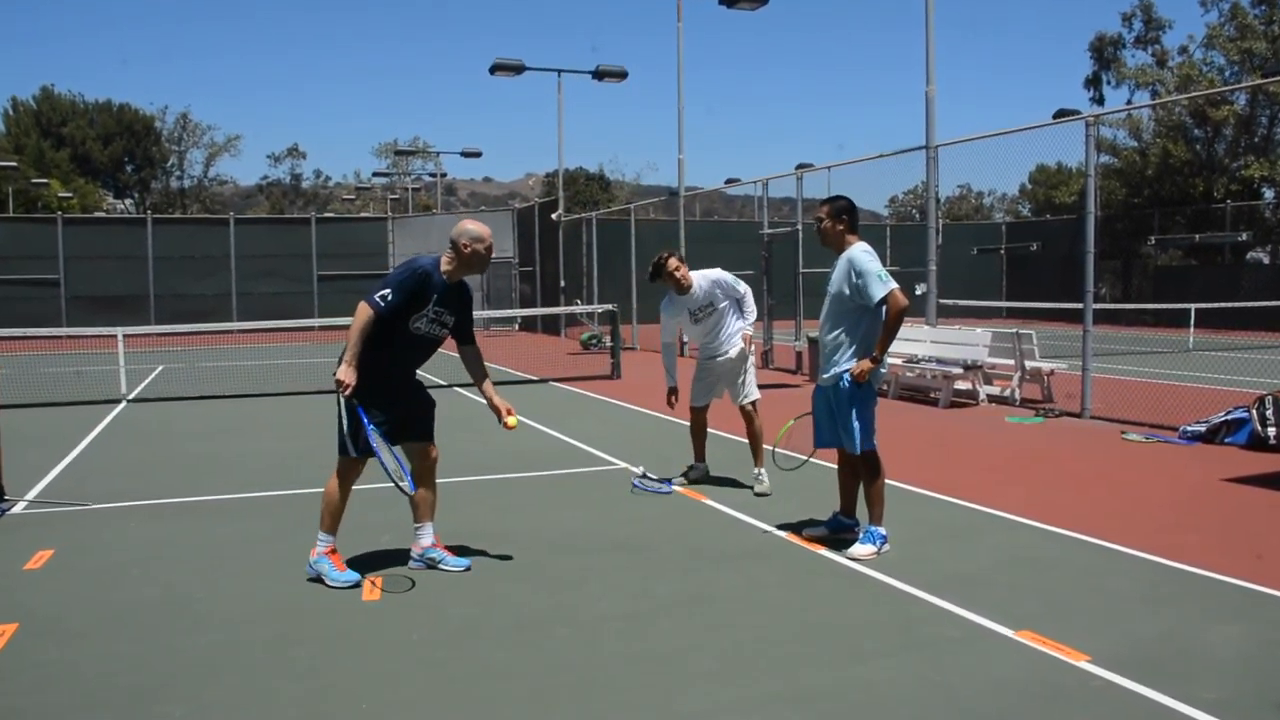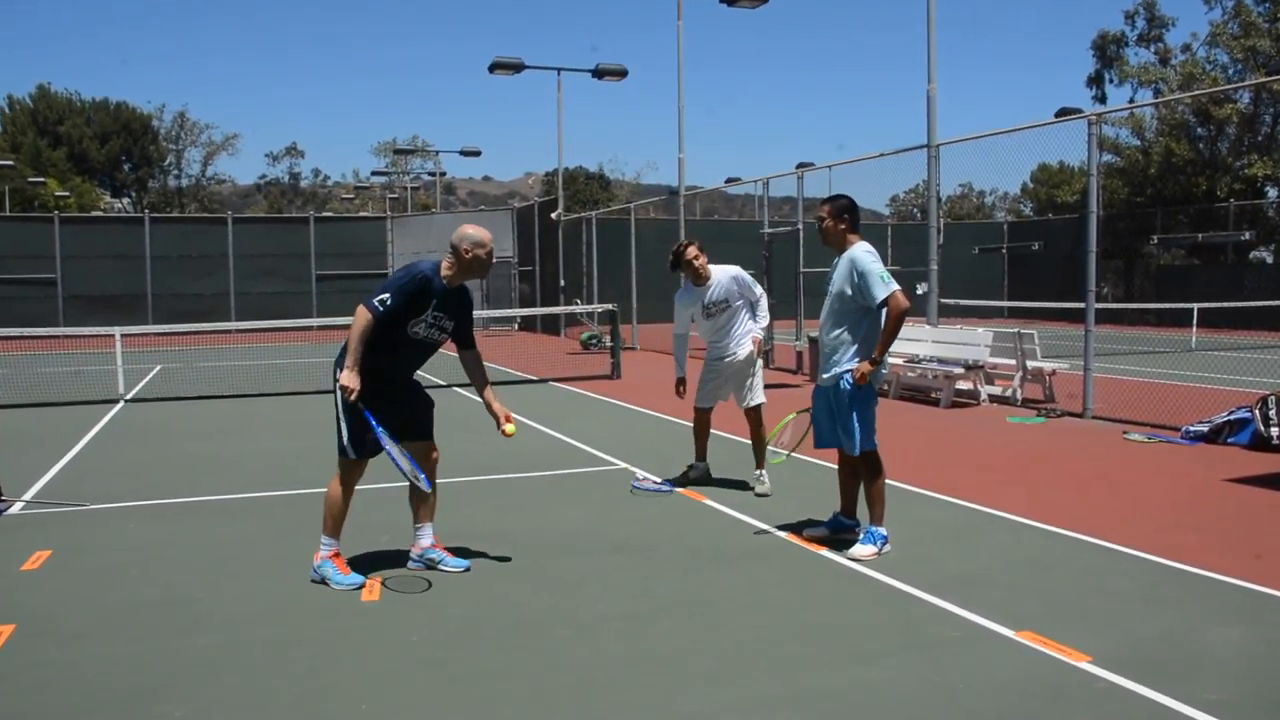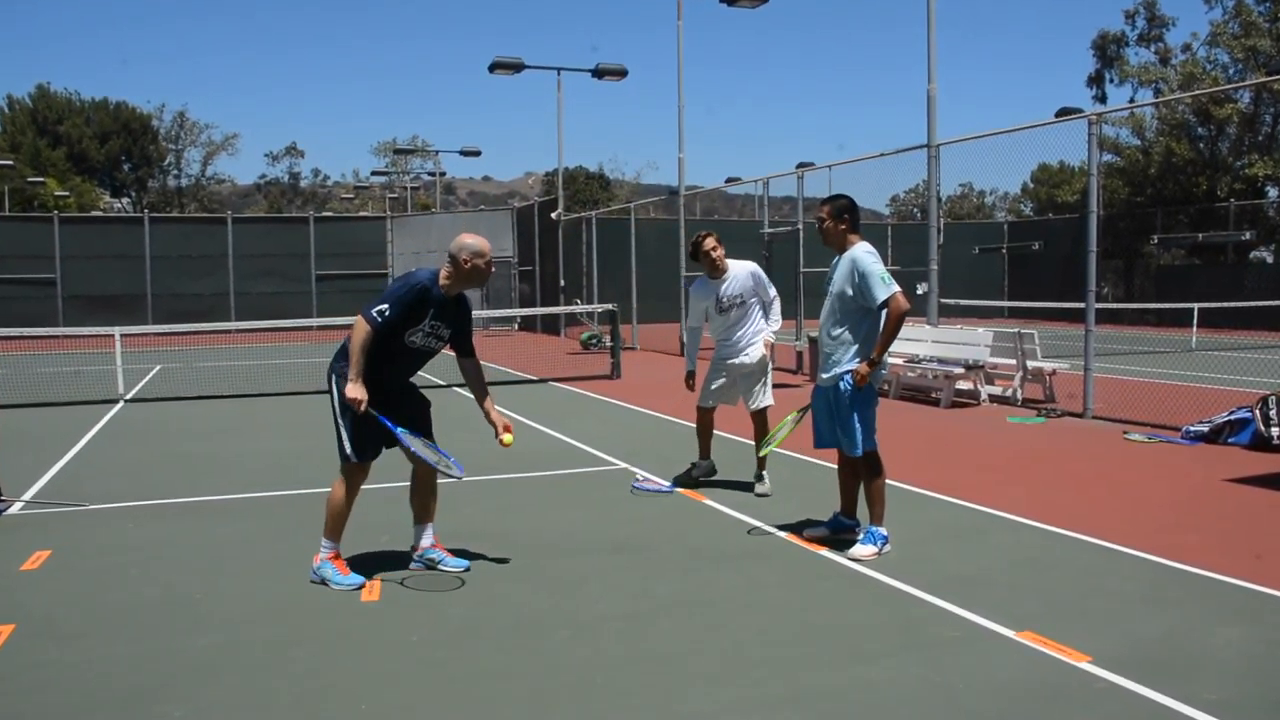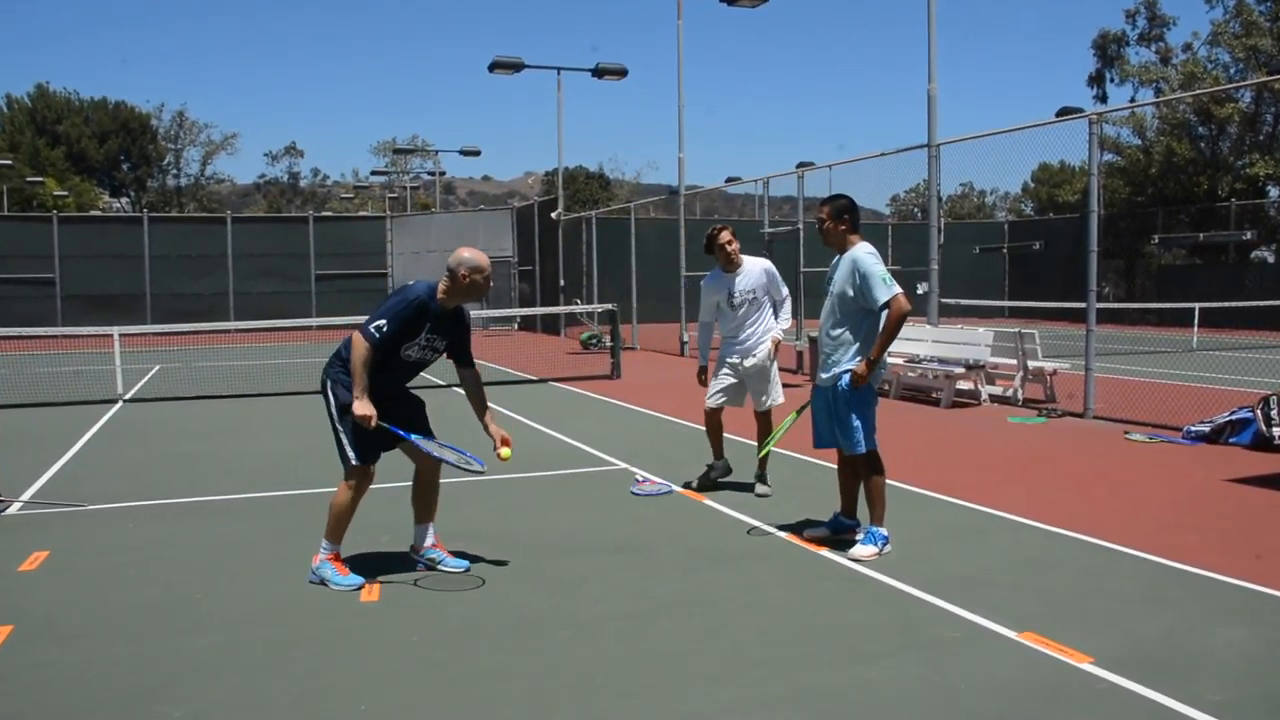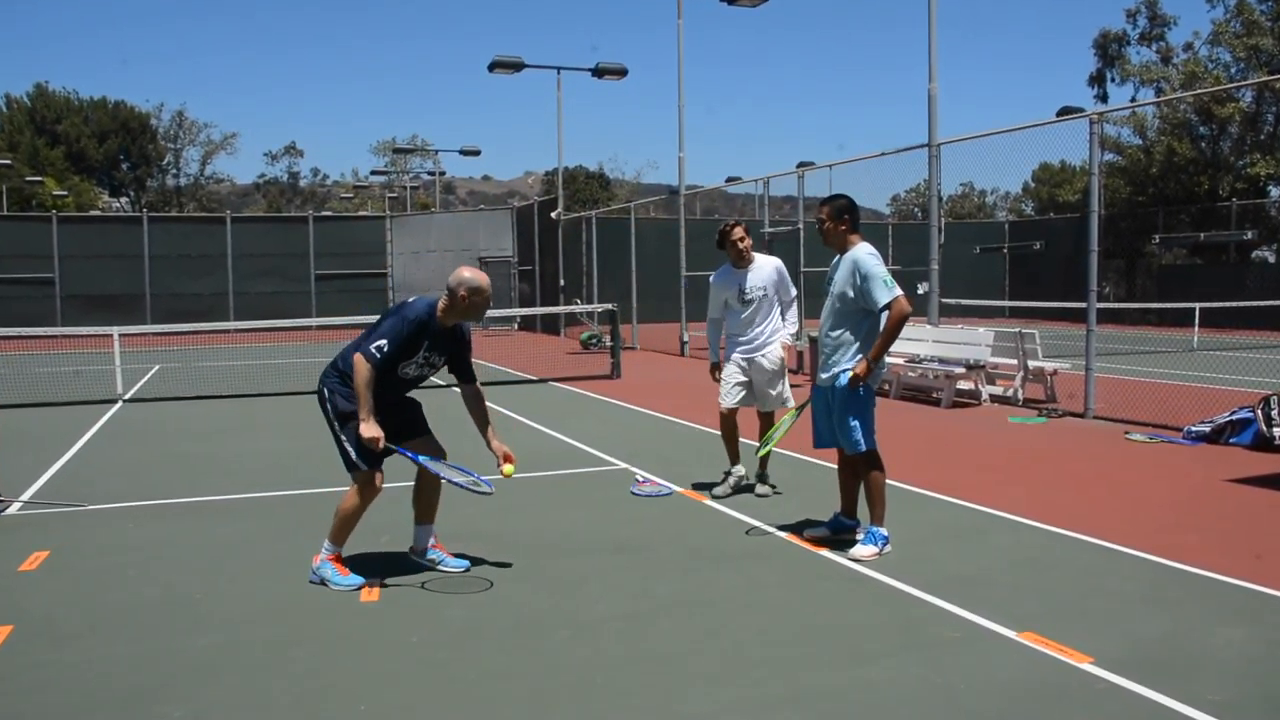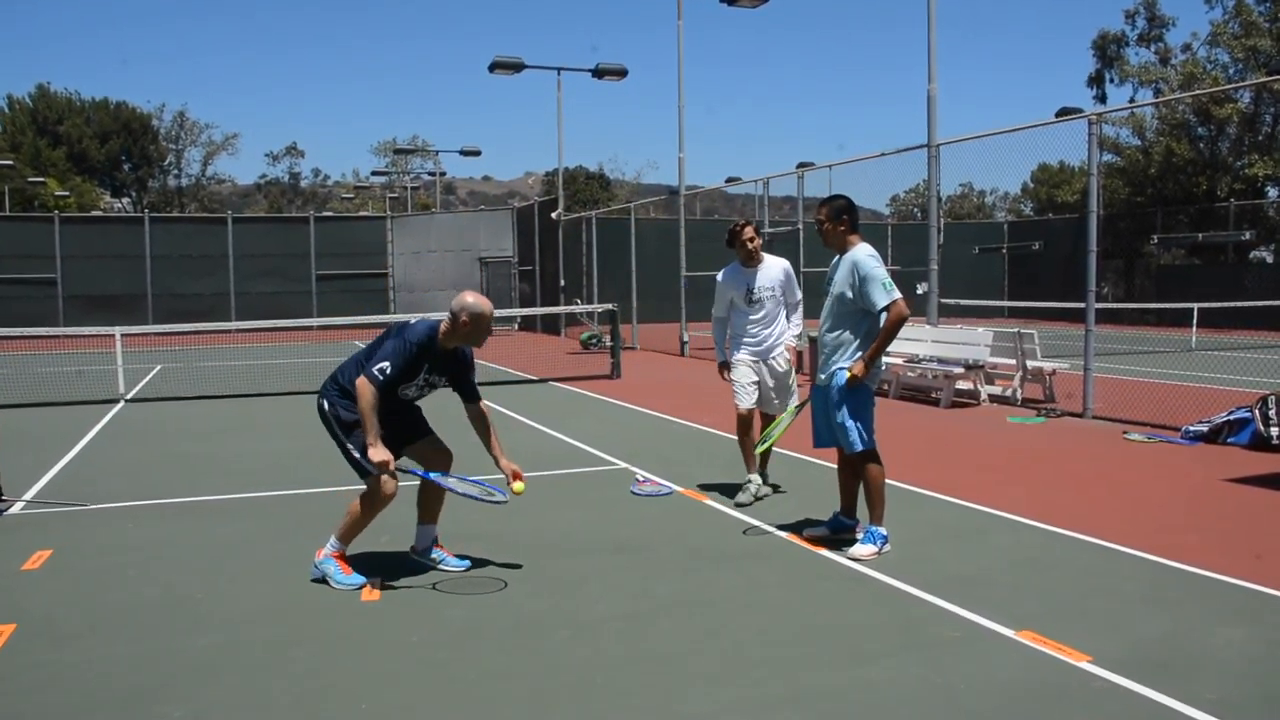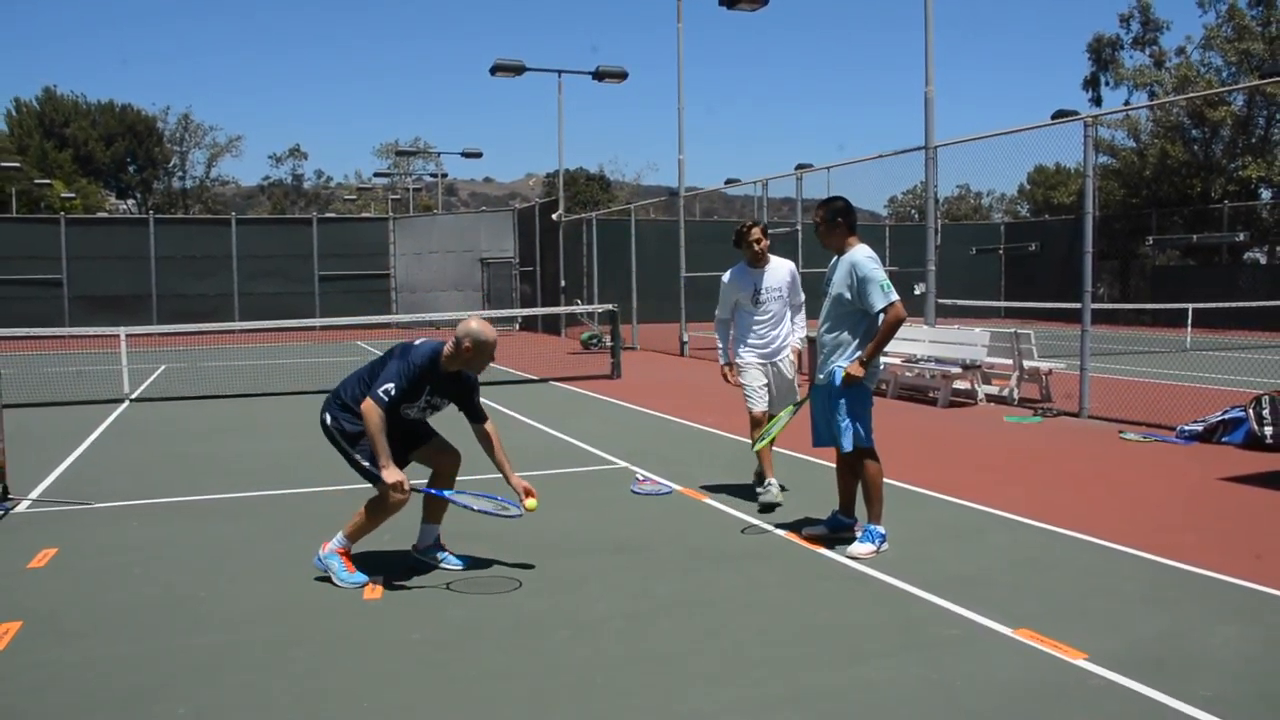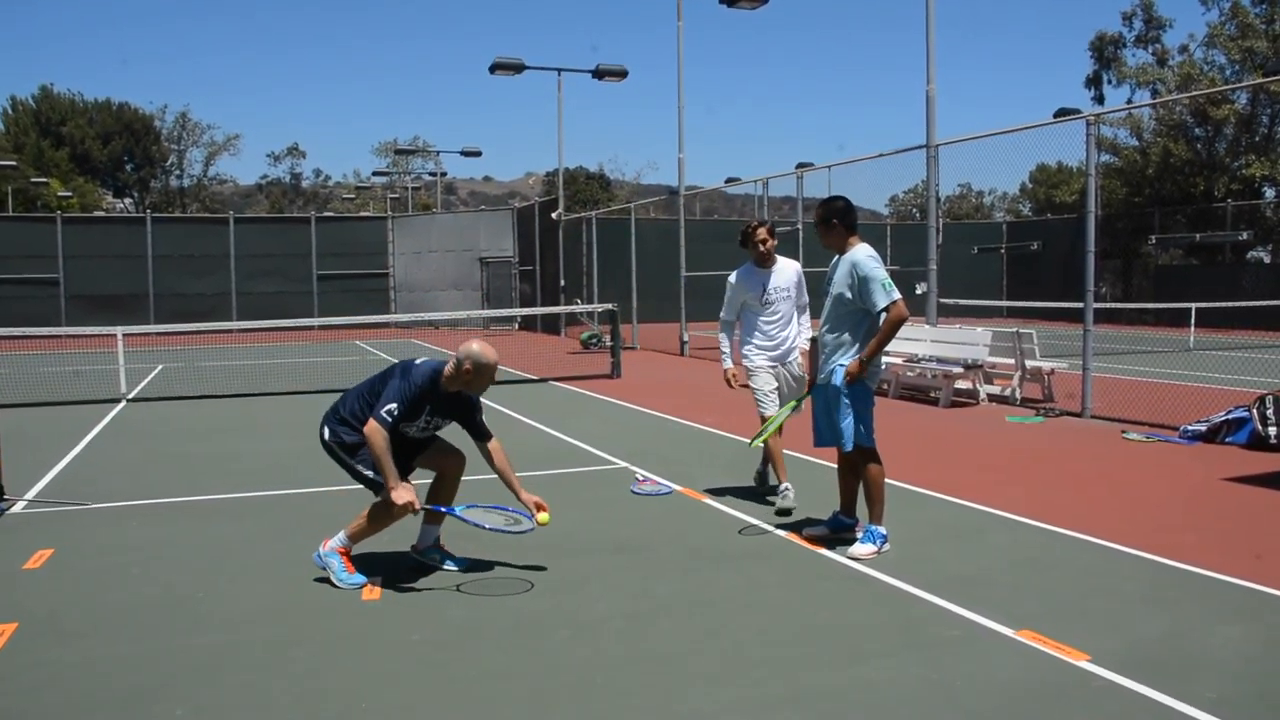
dt=0.1s
person 1, frame 1
left shoulder: (859, 257)
right shoulder: (842, 260)
left elbow: (898, 303)
left wrist: (875, 357)
left hip: (852, 375)
right hip: (831, 374)
left knee: (862, 451)
right knee: (844, 450)
left ankle: (876, 531)
right ankle: (846, 519)
person 1, frame 2
left shoulder: (861, 257)
right shoulder: (841, 260)
left elbow: (899, 305)
left wrist: (874, 359)
left hip: (853, 375)
right hip: (832, 374)
left knee: (864, 452)
right knee: (844, 451)
left ankle: (877, 532)
right ankle: (846, 520)
person 1, frame 3
left shoulder: (862, 258)
right shoulder: (840, 261)
left elbow: (899, 306)
left wrist: (873, 360)
left hip: (852, 375)
right hip: (831, 374)
left knee: (864, 452)
right knee: (844, 451)
left ankle: (877, 532)
right ankle: (846, 520)
person 1, frame 4
left shoulder: (863, 258)
right shoulder: (839, 260)
left elbow: (900, 307)
left wrist: (871, 361)
left hip: (851, 376)
right hip: (829, 374)
left knee: (863, 452)
right knee: (843, 451)
left ankle: (878, 532)
right ankle: (847, 520)
person 1, frame 5
left shoulder: (863, 259)
right shoulder: (840, 260)
left elbow: (901, 309)
left wrist: (870, 361)
left hip: (851, 375)
right hip: (830, 373)
left knee: (863, 451)
right knee: (844, 451)
left ankle: (878, 532)
right ankle: (847, 520)
person 1, frame 6
left shoulder: (863, 259)
right shoulder: (839, 261)
left elbow: (899, 311)
left wrist: (866, 361)
right wrist: (821, 370)
left hip: (850, 376)
right hip: (829, 374)
left knee: (863, 451)
right knee: (843, 450)
left ankle: (877, 531)
right ankle: (846, 519)
person 1, frame 7
left shoulder: (862, 261)
right shoulder: (838, 262)
left elbow: (896, 313)
left wrist: (863, 361)
right wrist: (820, 368)
left hip: (849, 375)
right hip: (828, 373)
left knee: (861, 449)
right knee: (842, 449)
left ankle: (875, 529)
right ankle: (845, 518)
person 1, frame 8
left shoulder: (862, 260)
right shoulder: (839, 261)
left elbow: (898, 312)
left wrist: (864, 360)
right wrist: (817, 367)
left hip: (850, 375)
right hip: (829, 374)
left knee: (862, 449)
right knee: (843, 449)
left ankle: (876, 530)
right ankle: (845, 518)
person 2, frame 1
left shoulder: (462, 293)
right shoulder: (419, 272)
left elbow: (468, 348)
right elbow: (367, 308)
left wrist: (491, 396)
right wrist: (349, 364)
left hip: (403, 380)
right hip: (365, 378)
left knee: (426, 457)
right knee: (352, 463)
left ankle: (424, 546)
right ankle: (323, 553)
person 2, frame 2
left shoulder: (462, 298)
right shoulder: (419, 276)
left elbow: (469, 354)
right elbow: (365, 312)
left wrist: (492, 403)
right wrist: (350, 369)
left hip: (400, 381)
right hip: (360, 377)
left knee: (427, 457)
right knee: (352, 466)
left ankle: (424, 547)
right ankle: (325, 557)
person 2, frame 3
left shoulder: (460, 306)
right shoulder: (417, 285)
left elbow: (468, 361)
right elbow: (364, 323)
left wrist: (490, 411)
right wrist: (354, 381)
left hip: (396, 384)
right hip: (358, 383)
left knee: (427, 458)
right knee: (355, 469)
left ankle: (424, 547)
right ankle: (325, 558)
person 2, frame 4
left shoulder: (458, 318)
right shoulder: (414, 298)
left elbow: (468, 373)
right elbow: (361, 339)
left wrist: (490, 425)
right wrist: (361, 399)
left hip: (389, 387)
right hip: (349, 381)
left knee: (430, 458)
right knee: (360, 474)
left ankle: (424, 547)
right ankle: (325, 559)
person 2, frame 5
left shoulder: (458, 335)
right shoulder: (413, 316)
left elbow: (470, 389)
right elbow: (362, 359)
left wrist: (492, 440)
right wrist: (367, 419)
left hip: (387, 395)
right hip: (346, 391)
left knee: (434, 457)
right knee: (370, 481)
left ankle: (424, 547)
right ankle: (326, 560)
person 2, frame 6
left shoulder: (459, 356)
right shoulder: (413, 338)
left elbow: (475, 406)
right elbow: (364, 385)
left wrist: (501, 460)
right wrist: (374, 445)
left hip: (389, 405)
right hip: (343, 402)
left knee: (440, 458)
right knee: (384, 486)
left ankle: (425, 545)
right ankle: (328, 556)
person 2, frame 7
left shoulder: (463, 378)
right shoulder: (416, 359)
left elbow: (482, 426)
right elbow: (369, 407)
left wrist: (511, 477)
right wrist: (387, 466)
right hip: (347, 417)
left knee: (449, 460)
right knee: (395, 493)
left ankle: (428, 545)
right ankle: (333, 552)
person 2, frame 8
left shoulder: (463, 398)
right shoulder: (416, 379)
left elbow: (488, 444)
right elbow: (372, 430)
left wrist: (522, 494)
right wrist: (395, 487)
right hip: (344, 432)
left knee: (453, 461)
right knee: (404, 498)
left ankle: (427, 545)
right ankle: (334, 550)
person 3, frame 1
left shoulder: (714, 278)
right shoulder: (669, 308)
left elbow: (745, 293)
right elbow: (668, 344)
left wrist: (748, 328)
right wrist: (671, 382)
left hip: (736, 350)
right hip: (708, 358)
left knee: (749, 409)
right knee: (697, 411)
left ankle: (760, 471)
right ankle: (699, 467)
person 3, frame 2
left shoulder: (733, 275)
right shoulder: (684, 298)
left elbow: (759, 298)
right elbow: (680, 335)
left wrist: (758, 331)
right wrist: (680, 372)
left hip: (745, 352)
right hip: (715, 357)
left knee: (754, 411)
right knee: (701, 411)
left ankle: (760, 473)
right ankle: (700, 466)
person 3, frame 3
left shoulder: (749, 271)
right shoulder: (698, 290)
left elbow: (772, 299)
right elbow: (693, 328)
left wrist: (770, 334)
right wrist: (690, 366)
left hip: (755, 353)
right hip: (722, 357)
left knee: (759, 413)
right knee: (703, 409)
left ankle: (761, 473)
right ankle: (704, 463)
person 3, frame 4
left shoulder: (763, 268)
right shoulder: (710, 284)
left elbow: (783, 299)
right elbow: (706, 323)
left wrist: (779, 332)
right wrist: (703, 361)
left hip: (762, 353)
right hip: (730, 356)
left knee: (764, 415)
right knee: (711, 410)
left ankle: (761, 474)
right ankle: (718, 464)
person 3, frame 5
left shoulder: (774, 266)
right shoulder: (719, 279)
left elbow: (791, 301)
right elbow: (715, 319)
left wrist: (787, 337)
right wrist: (714, 358)
left hip: (770, 353)
right hip: (736, 355)
left knee: (766, 415)
right knee: (726, 411)
left ankle: (762, 473)
right ankle: (736, 471)
person 3, frame 6
left shoulder: (782, 267)
right shoulder: (726, 278)
left elbow: (795, 305)
right elbow: (719, 318)
left wrist: (791, 340)
right wrist: (721, 356)
left hip: (776, 354)
right hip: (743, 355)
left knee: (770, 417)
right knee: (745, 413)
left ankle: (760, 471)
right ankle: (753, 479)
person 3, frame 7
left shoulder: (787, 269)
right shoulder: (732, 279)
left elbow: (798, 307)
right elbow: (723, 319)
left wrist: (796, 342)
right wrist: (724, 358)
left hip: (782, 356)
right hip: (749, 357)
left knee: (773, 418)
right knee: (758, 417)
left ankle: (762, 473)
right ankle: (769, 483)
person 3, frame 8
left shoulder: (793, 269)
right shoulder: (738, 280)
right elbow: (726, 323)
left wrist: (803, 343)
right wrist: (727, 362)
left hip: (791, 357)
right hip: (759, 359)
right knee: (769, 419)
left ankle: (764, 466)
right ankle: (784, 487)
